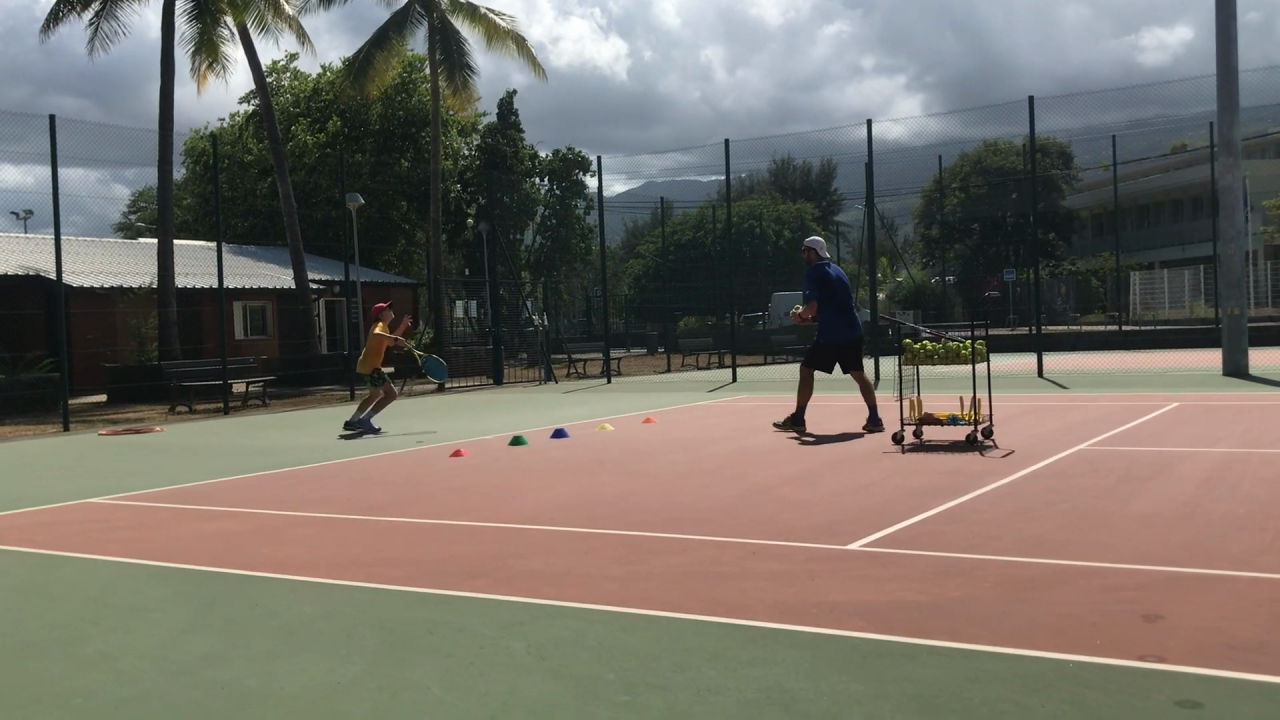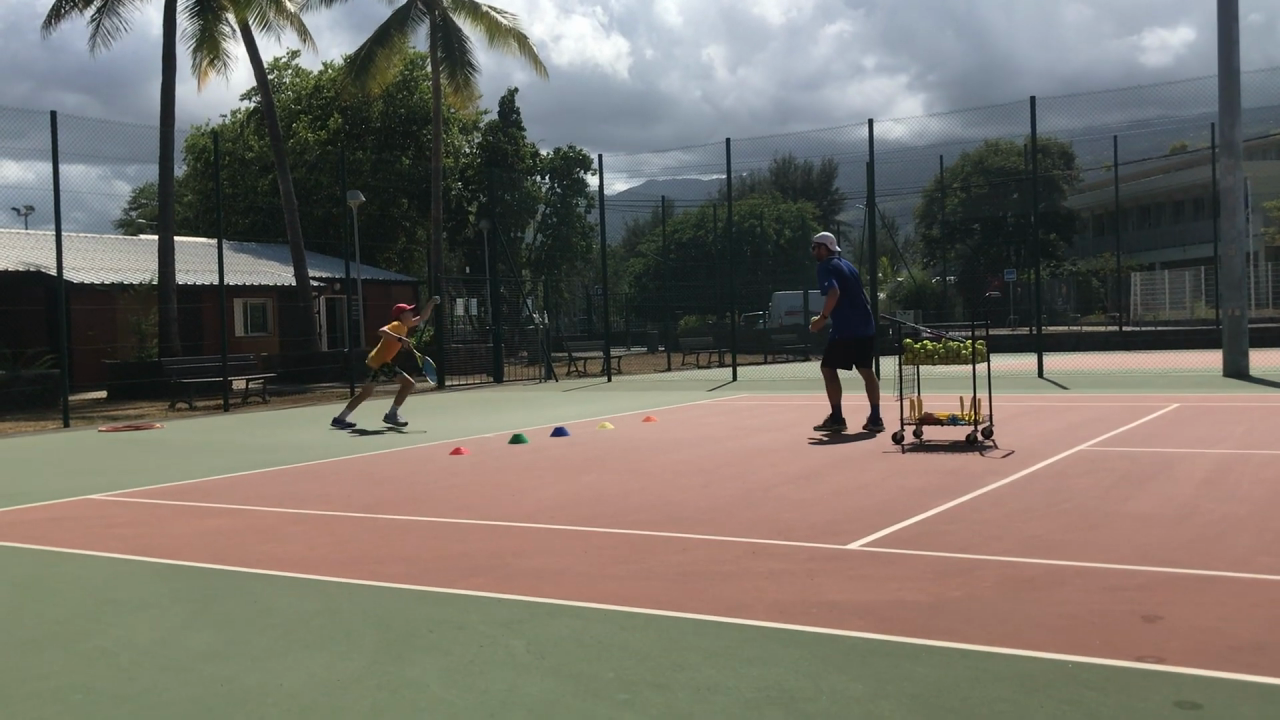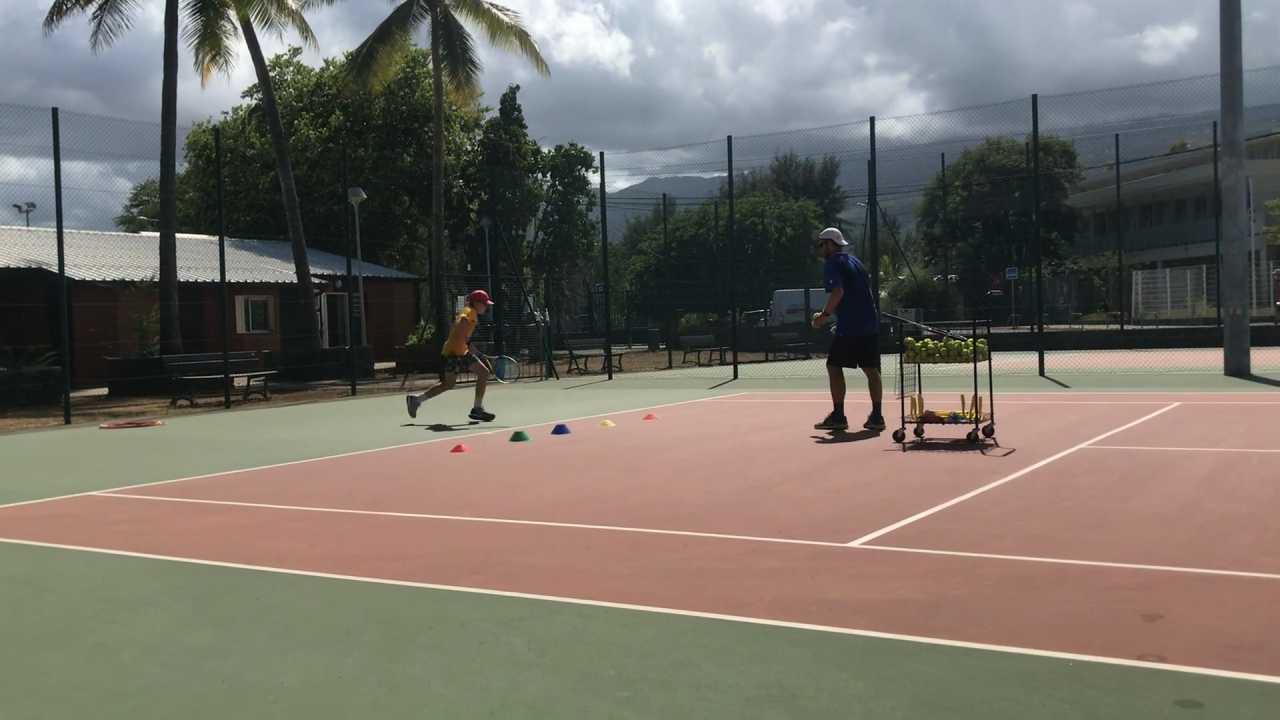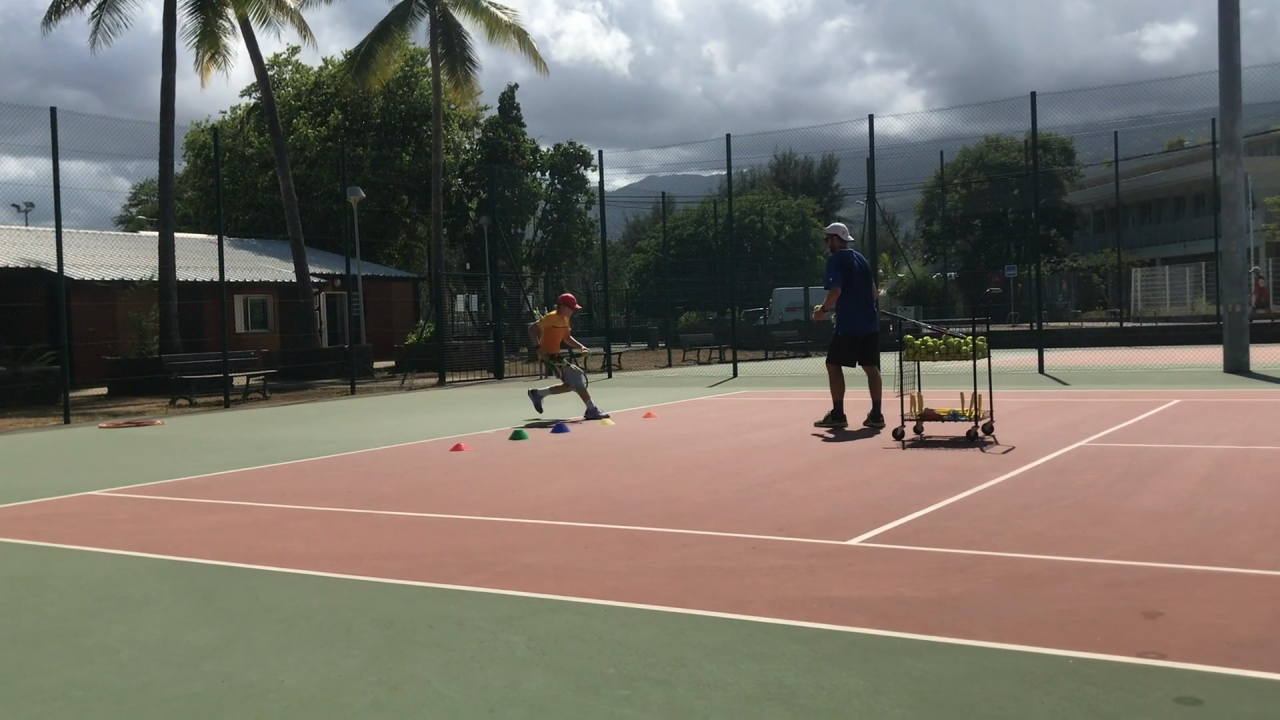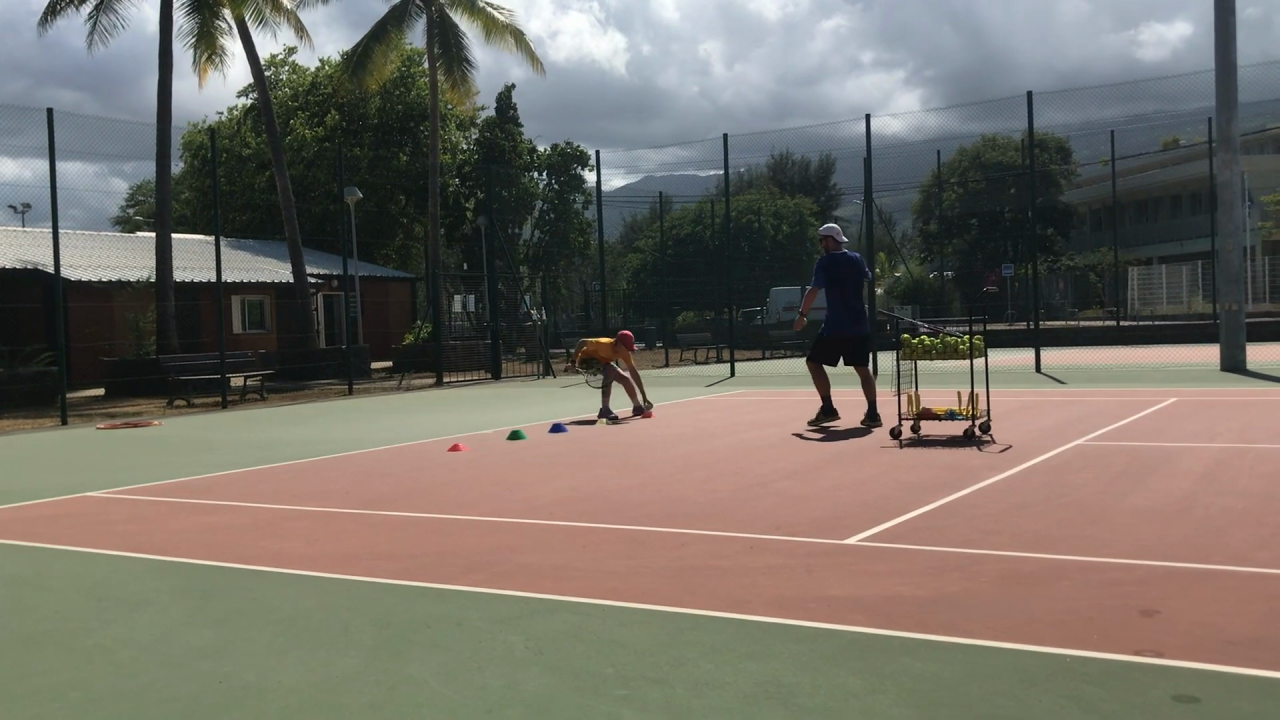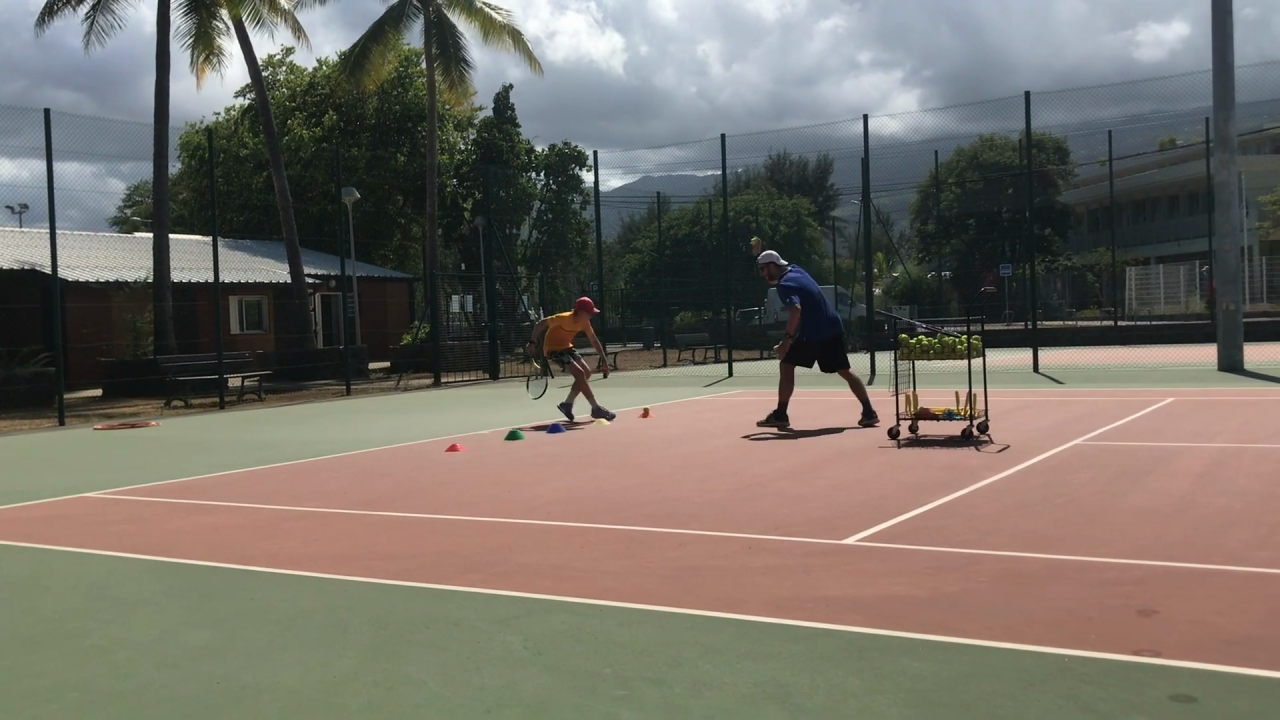
dt=0.4s
person 1, frame 1
left shoulder: (813, 273)
right shoulder: (838, 271)
left elbow: (812, 306)
left wrist: (800, 315)
right wrist: (812, 318)
left hip: (830, 334)
right hip: (853, 331)
left knee: (807, 370)
right knee: (859, 374)
left ankle: (797, 419)
right ankle: (874, 419)
person 1, frame 2
left shoulder: (825, 266)
right shoulder: (848, 265)
left elbow: (834, 293)
left wrist: (822, 318)
left hip: (845, 328)
right hip: (866, 326)
left knee: (828, 368)
right knee: (867, 371)
left ankle: (837, 418)
right ankle: (875, 418)
person 1, frame 3
left shoulder: (833, 263)
right shoulder: (855, 262)
left elbow: (838, 291)
left wrist: (825, 314)
left hip: (850, 326)
right hip: (870, 324)
left knee: (834, 367)
right knee: (871, 369)
left ankle: (838, 417)
right ankle: (877, 416)
person 1, frame 4
left shoulder: (835, 260)
right shoulder: (861, 259)
left elbow: (836, 291)
right elbow: (874, 292)
left wrist: (823, 310)
left hip: (848, 324)
right hip: (870, 322)
left knee: (834, 365)
right knee: (871, 367)
left ankle: (838, 415)
right ankle: (876, 415)
person 1, frame 5
left shoulder: (825, 262)
right shoulder: (857, 259)
left elbow: (814, 291)
right elbow: (867, 279)
left wrist: (802, 315)
left hip: (836, 326)
right hip: (860, 324)
left knee: (814, 362)
right knee: (862, 368)
left ankle: (828, 409)
right ankle: (872, 414)
person 1, frame 6
left shoulder: (784, 285)
right shoulder: (795, 271)
left elbow: (795, 309)
left wrist: (787, 339)
right wrist: (762, 257)
left hip: (813, 331)
right hip: (833, 327)
left knee: (786, 365)
right knee: (845, 371)
left ankle: (780, 415)
right ankle: (869, 413)
